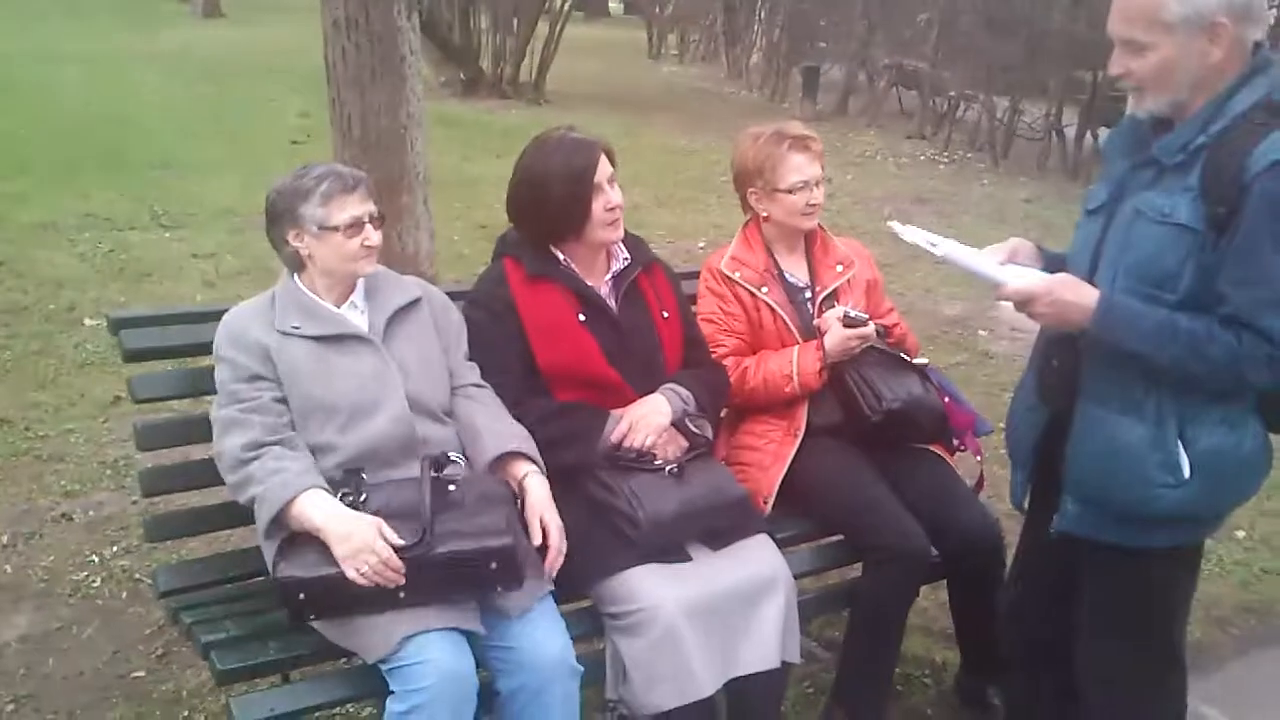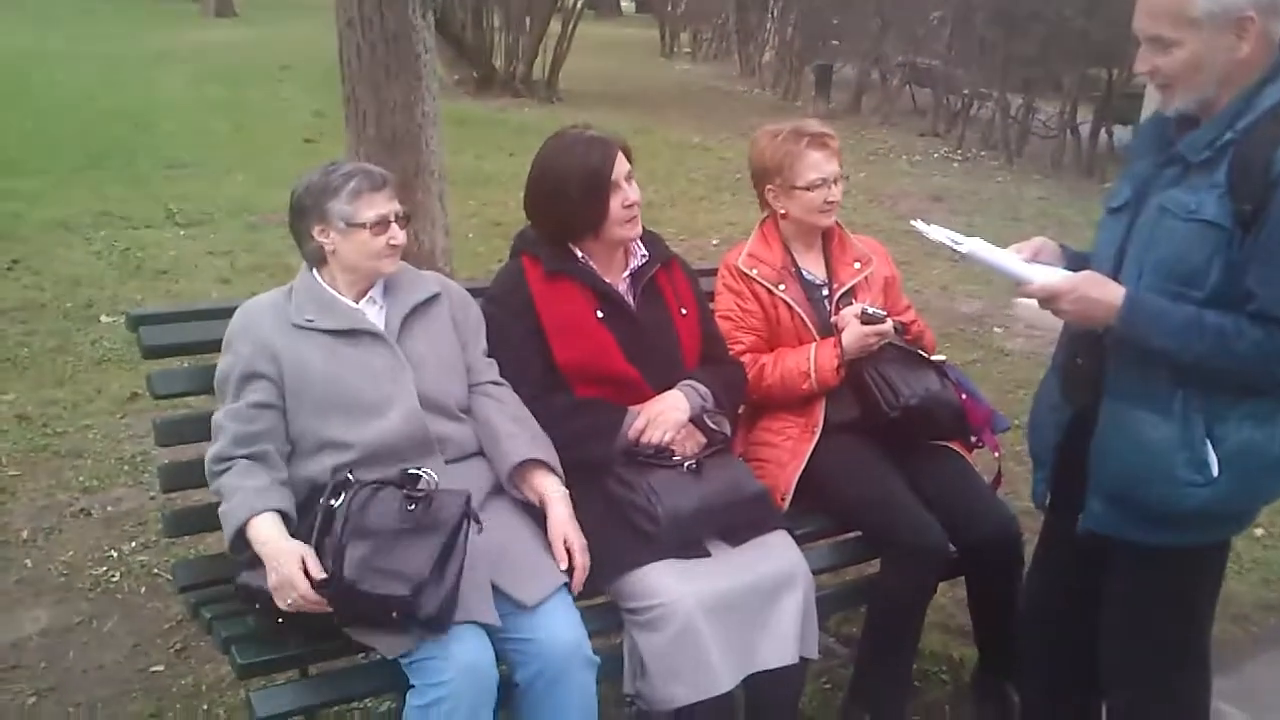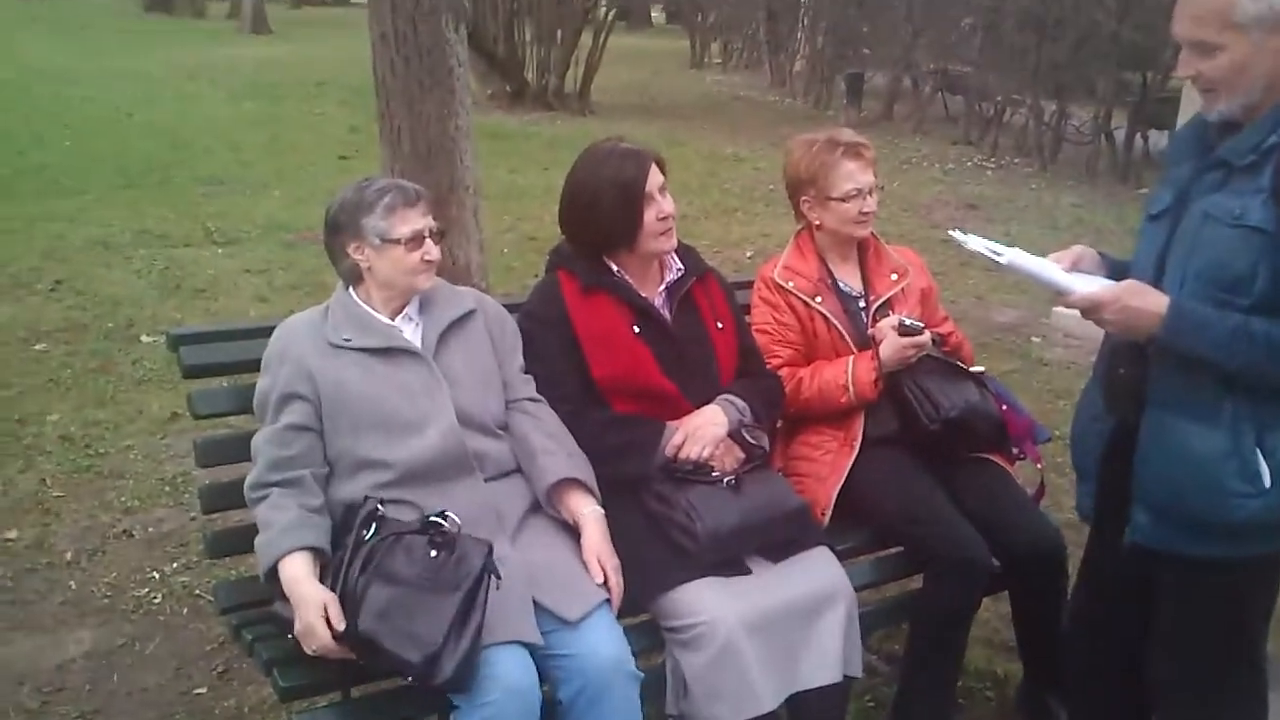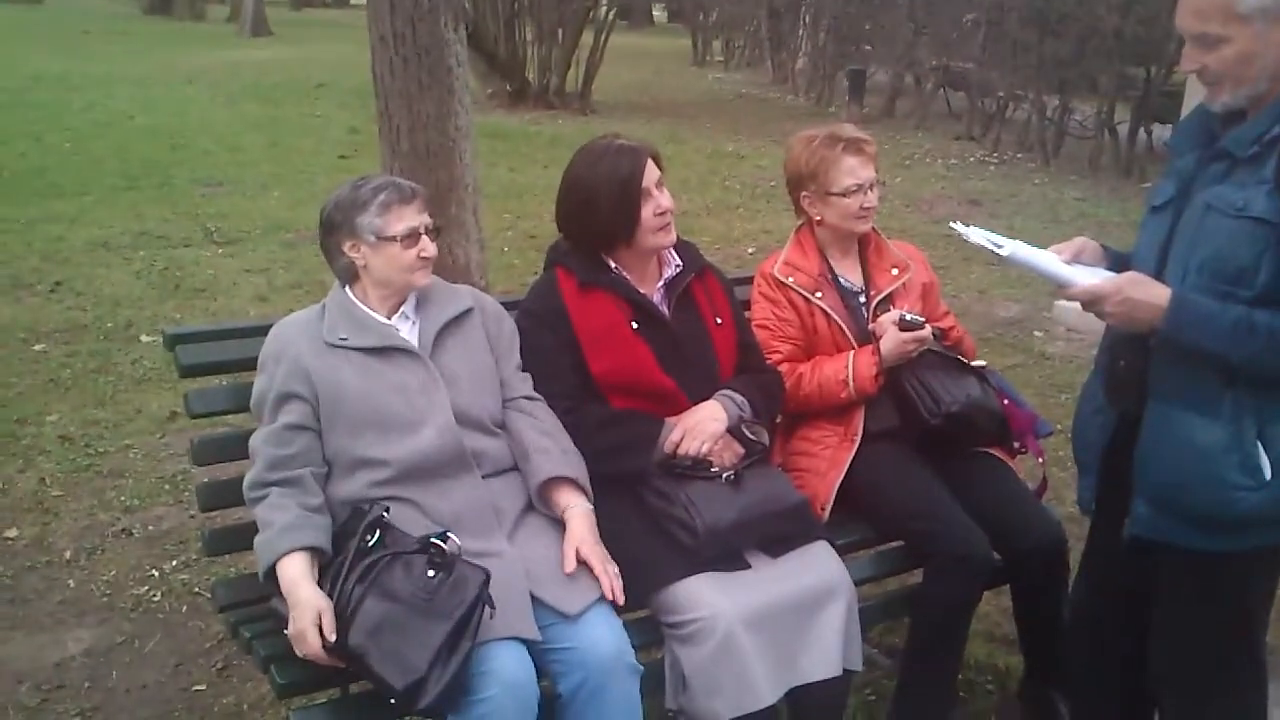
dt=0.4s
person 1, frame 1
right shoulder: (1145, 135)
left wrist: (1099, 313)
right wrist: (1046, 264)
left hip: (1149, 475)
right hip: (1072, 446)
right knee: (1034, 638)
person 1, frame 2
right shoulder: (1166, 133)
left wrist: (1126, 311)
right wrist: (1068, 262)
left hip: (1175, 472)
right hip: (1094, 445)
right knee: (1053, 639)
person 1, frame 3
right shoulder: (1203, 139)
left wrist: (1169, 322)
right wrist: (1108, 270)
left hip: (1219, 486)
right hip: (1135, 457)
right knee: (1097, 655)
person 1, frame 4
right shoulder: (1205, 132)
left wrist: (1172, 312)
right wrist: (1109, 262)
left hip: (1222, 477)
right hip: (1138, 453)
right knee: (1099, 652)
person 2, frame 1
left shoulder: (851, 258)
right shoulder: (726, 275)
left elbow: (900, 340)
right elbow: (727, 379)
left wrist: (867, 339)
right wrist: (819, 353)
right hip: (791, 435)
left knee: (978, 534)
right knee: (903, 545)
person 2, frame 2
left shoulder: (869, 255)
right shoulder: (744, 272)
left elbow: (917, 338)
right elbow: (743, 375)
left wrist: (885, 336)
right wrist: (837, 351)
right hip: (808, 432)
left knee: (996, 530)
right knee: (920, 540)
person 2, frame 3
left shoulder: (905, 266)
right shoulder: (780, 285)
left elbow: (954, 349)
right elbow: (782, 389)
left wrist: (922, 347)
right wrist: (875, 364)
right hip: (847, 446)
left knee: (1039, 544)
right knee: (962, 555)
person 2, frame 4
left shoulder: (907, 261)
right shoulder: (779, 280)
left elbow: (956, 344)
right elbow: (781, 385)
left wrist: (923, 344)
right wrist: (876, 359)
right hip: (849, 440)
left knee: (1041, 538)
right knee: (963, 550)
person 3, frame 1
left shoulder: (648, 271)
right shoulder: (501, 293)
left elbow: (709, 372)
right elbow: (507, 413)
left wrist: (669, 401)
right wrist: (613, 428)
left hip: (671, 469)
right hip: (575, 481)
left knee: (766, 573)
right knee: (660, 604)
person 3, frame 2
left shoulder: (665, 267)
right shoulder: (520, 289)
left elbow: (727, 369)
right elbow: (528, 411)
left wrist: (687, 396)
right wrist: (632, 422)
left hip: (689, 465)
right hip: (593, 476)
left knee: (784, 569)
right knee: (676, 599)
person 3, frame 3
left shoulder: (701, 281)
right shoulder: (556, 305)
left elbow: (764, 383)
right elbow: (564, 428)
left wrist: (724, 411)
right wrist: (670, 440)
right hip: (631, 492)
left knee: (826, 586)
right knee: (717, 617)
person 3, frame 4
left shoulder: (699, 277)
right shoulder: (554, 302)
left elbow: (764, 379)
right elbow: (562, 425)
left wrist: (724, 406)
right wrist: (668, 435)
left hip: (725, 478)
right hip: (628, 489)
left knee: (826, 580)
right knee: (715, 612)
person 4, frame 1
left shoulder: (423, 301)
right shoulder: (250, 330)
left elbow: (471, 400)
right elbow: (259, 454)
left wrist: (528, 479)
right wrist: (332, 522)
right hip: (347, 538)
left knee: (547, 656)
right knee: (440, 672)
person 4, frame 2
left shoulder: (444, 298)
right shoulder: (263, 326)
left elbow: (490, 398)
right elbow: (248, 458)
left wrist: (551, 493)
right wrist: (274, 543)
left hip: (477, 505)
left knee: (562, 645)
right knee: (460, 664)
person 4, frame 3
left shoulder: (479, 314)
right shoulder: (300, 345)
left elbow: (528, 416)
right elbow: (287, 483)
left wrist: (587, 514)
right wrist: (302, 584)
left hip: (519, 523)
left knee: (605, 660)
person 4, frame 4
left shoulder: (476, 311)
right shoulder: (297, 344)
left elbow: (526, 412)
right elbow: (286, 481)
left wrist: (575, 510)
right wrist: (299, 585)
left hip: (518, 521)
left knee: (605, 655)
